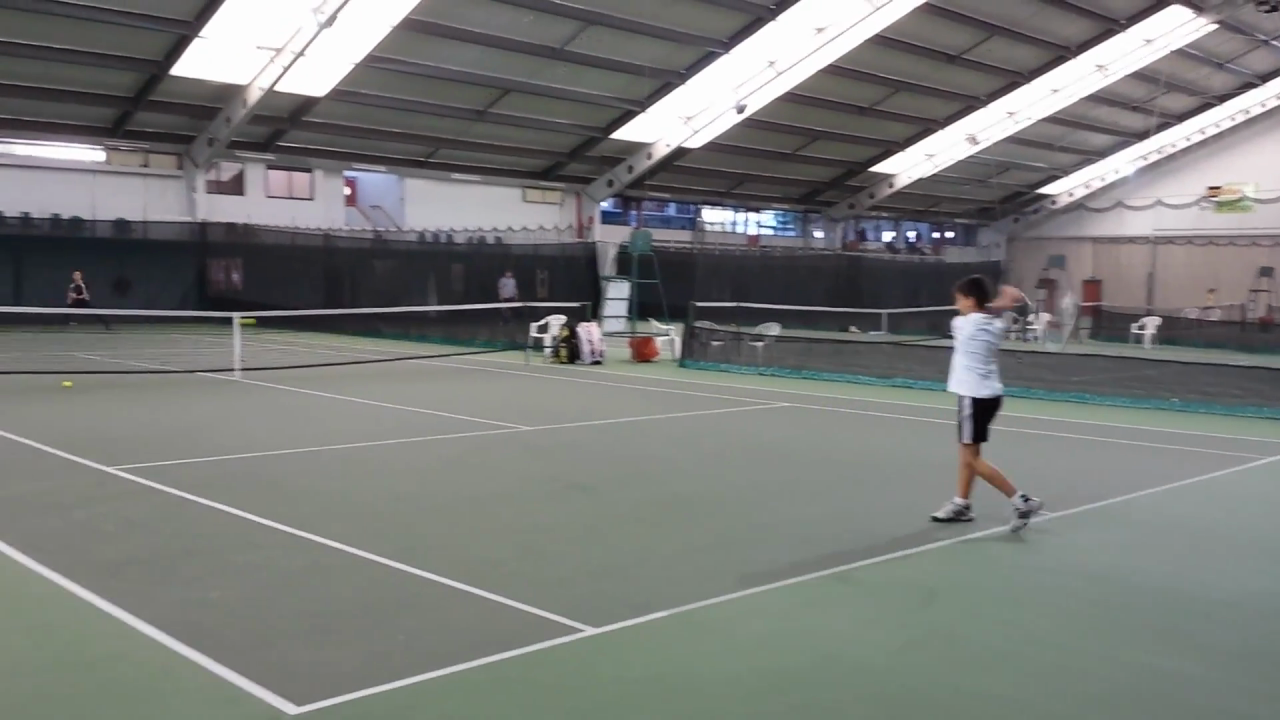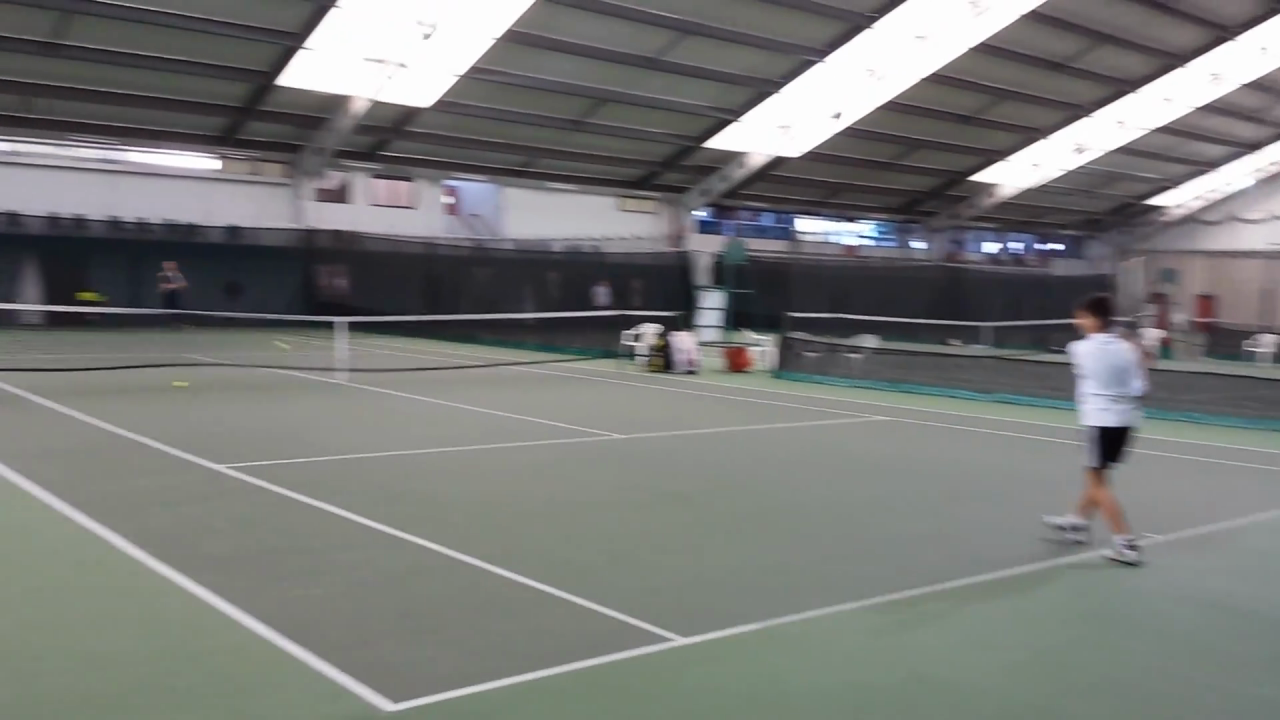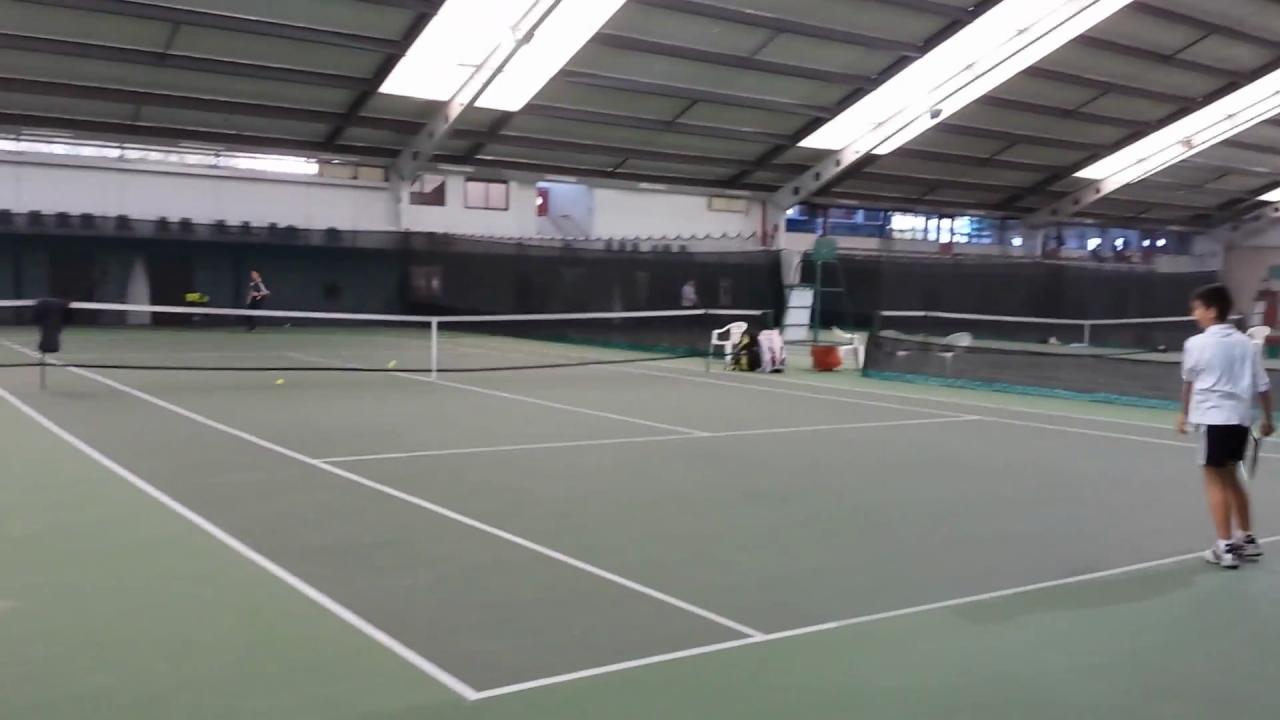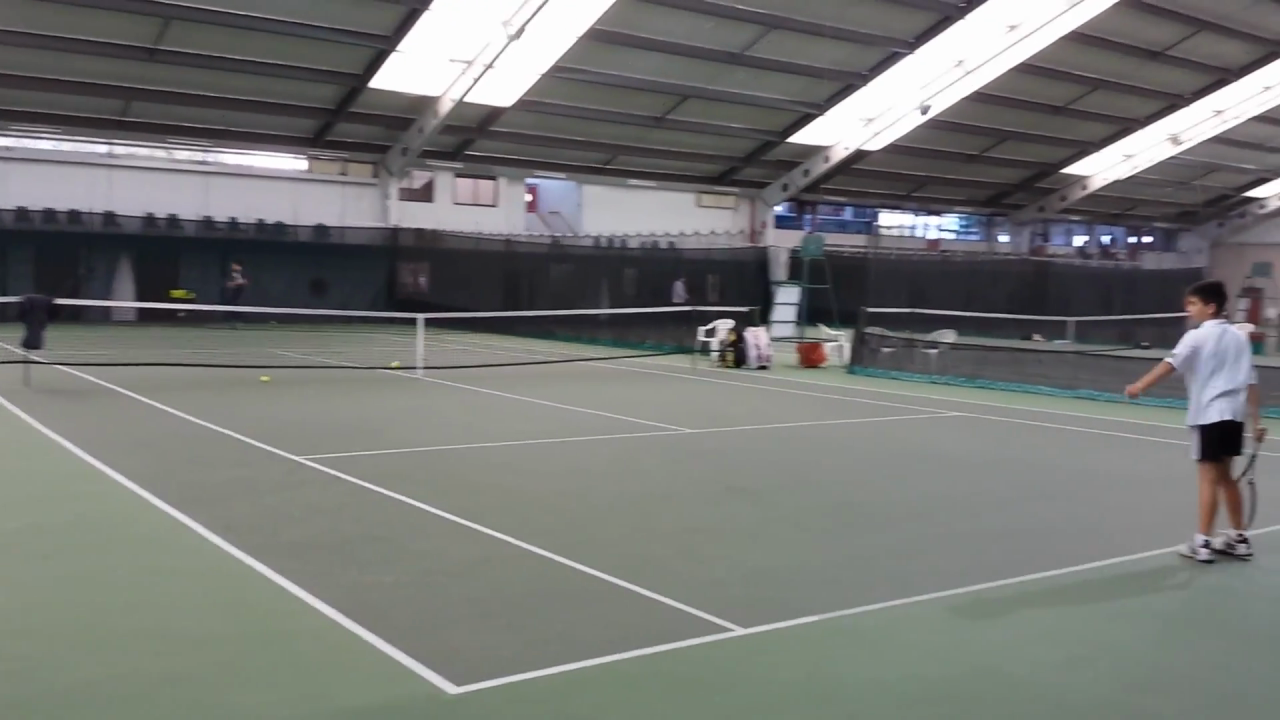
dt=0.3s
person 1, frame 1
left shoulder: (961, 324)
right shoulder: (996, 327)
left wrist: (1000, 304)
right wrist: (1003, 303)
left hip: (973, 395)
right hip: (990, 394)
left knee: (972, 457)
right knee: (967, 451)
left ankle: (1021, 502)
right ankle: (961, 504)
person 1, frame 2
left shoulder: (1079, 349)
right shoulder: (1127, 350)
right elbow: (1138, 391)
right wrist: (1139, 356)
left hip: (1100, 421)
right hip: (1124, 422)
left knee: (1098, 483)
right knee: (1096, 475)
left ankle: (1126, 544)
right ankle: (1076, 522)
person 1, frame 3
left shoulder: (1196, 344)
right shoulder: (1246, 344)
left elbow: (1188, 383)
right elbow: (1262, 386)
left wrist: (1183, 413)
right wrist: (1268, 418)
left hip: (1212, 419)
right hip: (1240, 419)
left knee: (1215, 482)
right knee: (1230, 478)
left ankle: (1226, 548)
right ankle: (1246, 539)
person 1, frame 4
left shoulder: (1197, 337)
right shoulder: (1239, 338)
left elbow: (1171, 363)
right elbow: (1250, 382)
left wrist: (1141, 385)
right wrist: (1255, 420)
left hip: (1207, 415)
right hip: (1233, 415)
left knee: (1208, 478)
right knee: (1224, 476)
left ankle: (1202, 543)
right ankle: (1238, 538)
